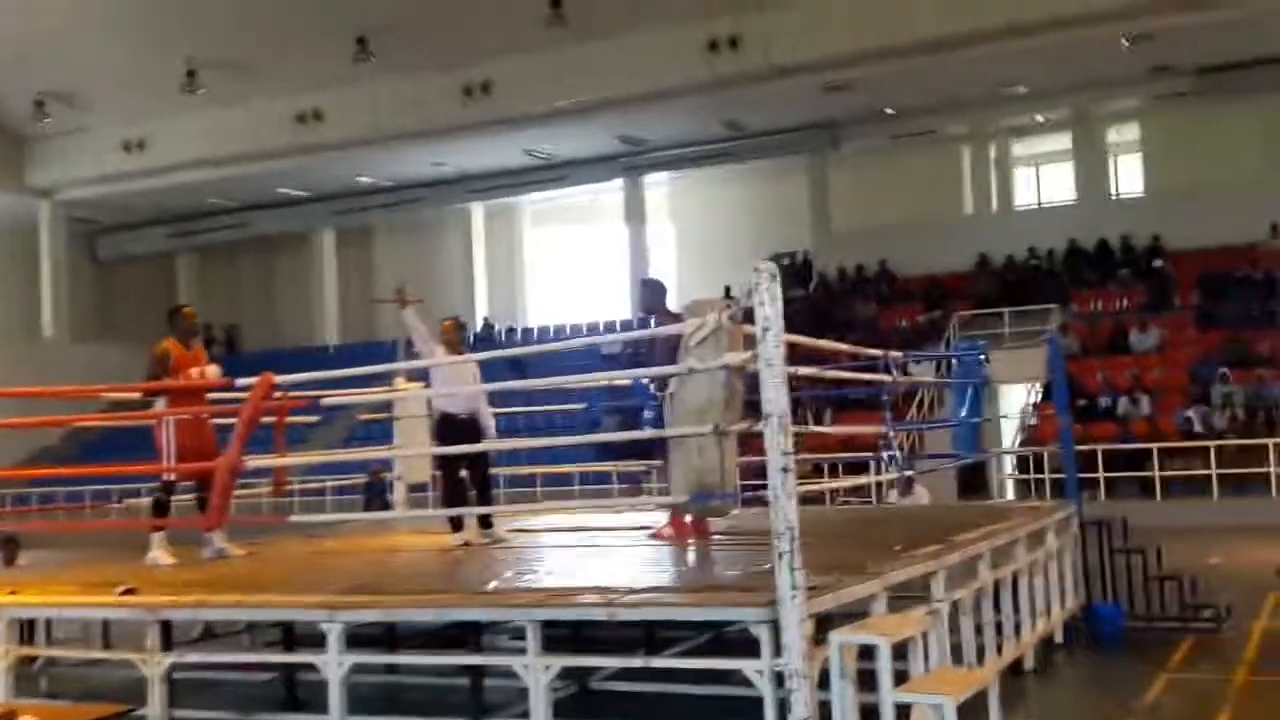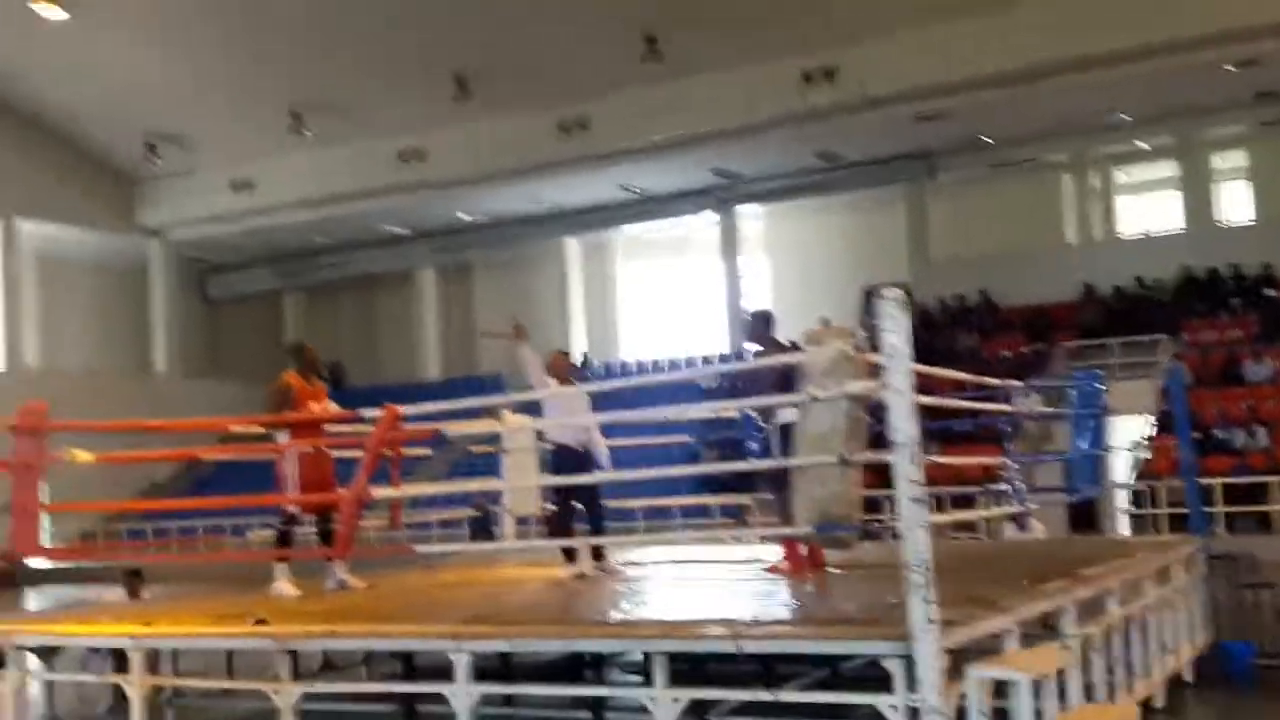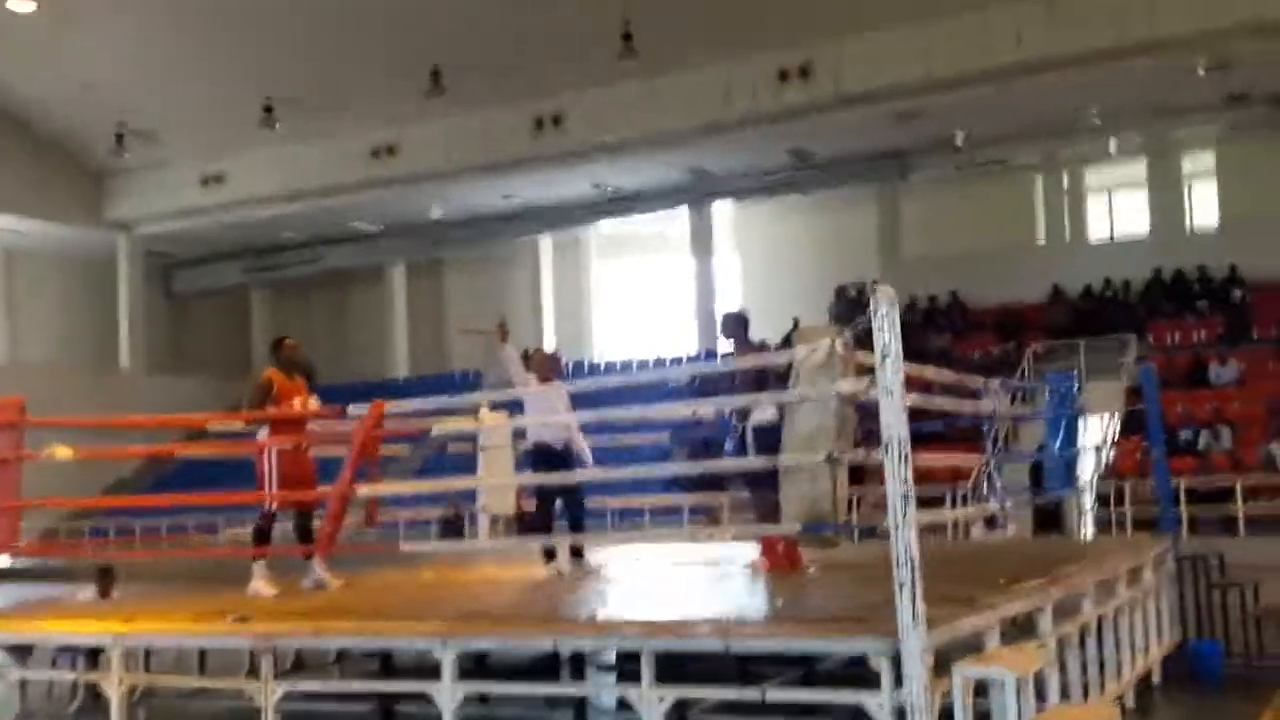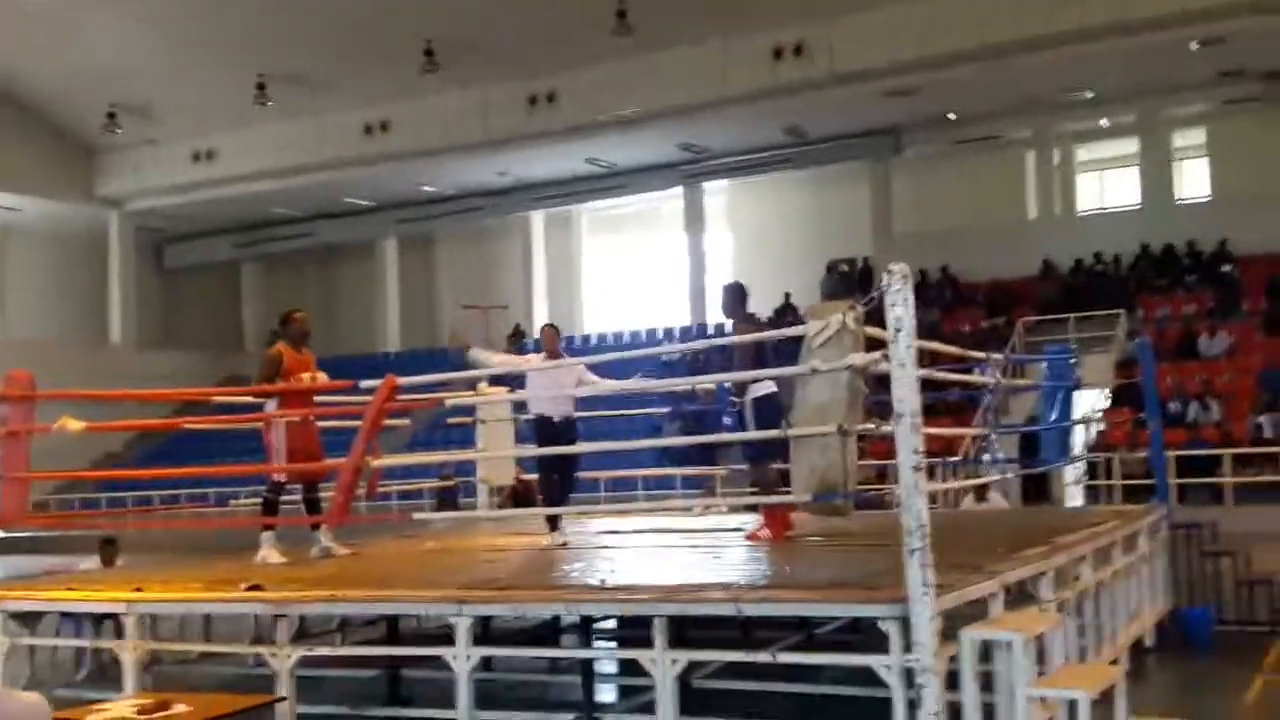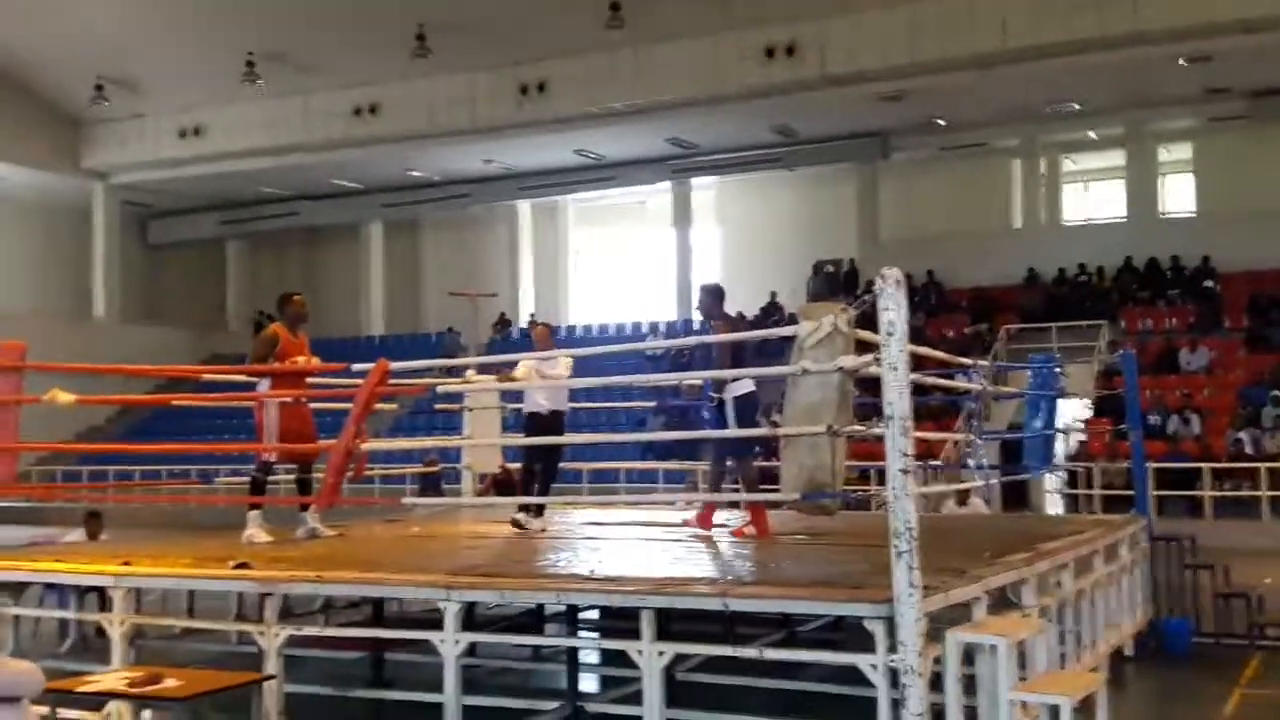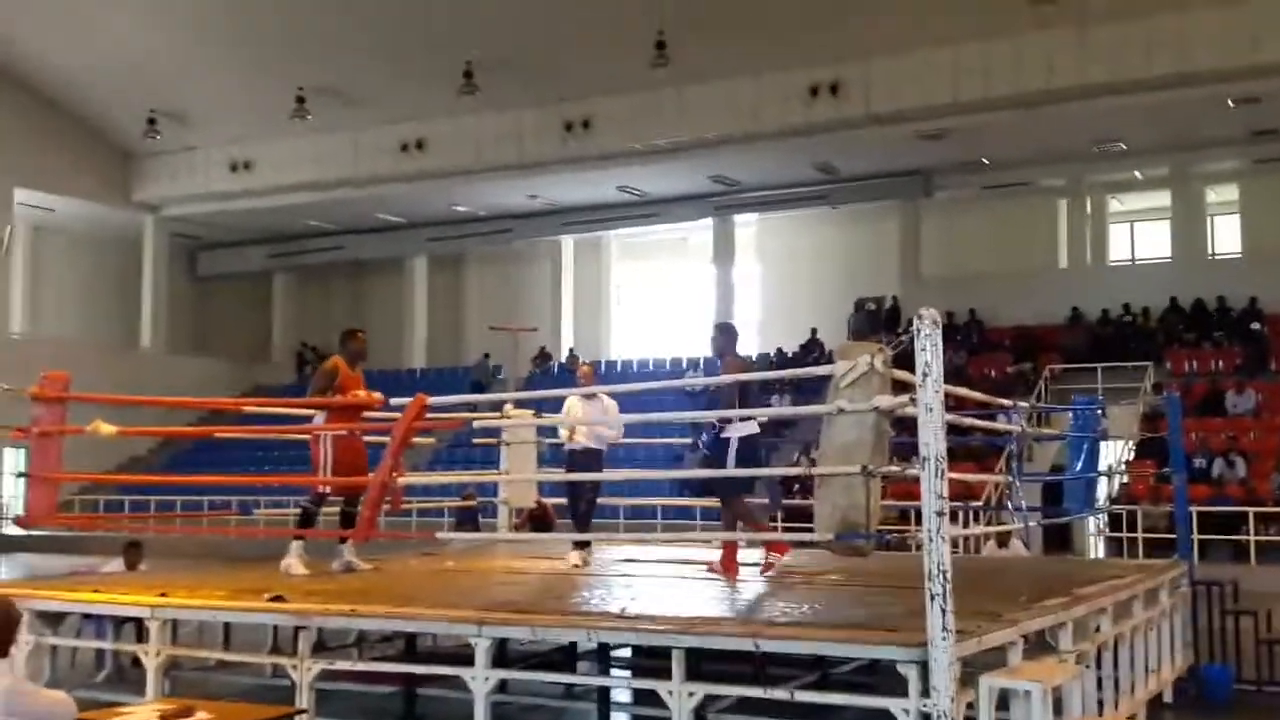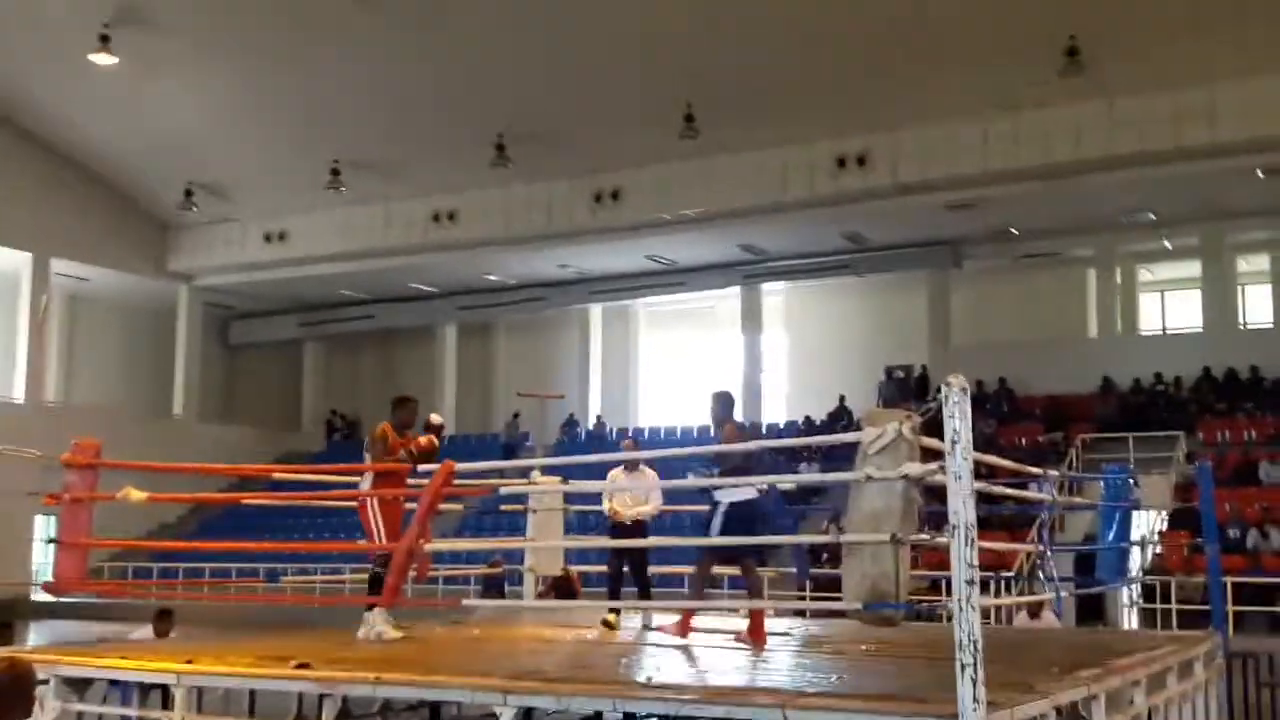
dt=0.4s
person 1, frame 1
left shoulder: (200, 350)
right shoulder: (164, 350)
left wrist: (211, 379)
right wrist: (179, 382)
left hip: (199, 417)
right hip: (173, 418)
left knee: (207, 477)
right knee: (169, 480)
left ankle: (215, 540)
right ankle: (157, 545)
person 1, frame 2
left shoulder: (320, 385)
right shoulder: (286, 384)
left wrist: (331, 414)
right wrist: (299, 416)
left hip: (319, 449)
right hip: (295, 450)
left knee: (326, 510)
right knee: (291, 512)
left ankle: (336, 571)
right ankle: (281, 576)
person 1, frame 3
left shoulder: (302, 381)
right shoulder: (268, 379)
right elbow: (250, 414)
left wrist: (312, 409)
right wrist: (280, 411)
left hip: (299, 446)
right hip: (275, 447)
left knee: (306, 507)
right knee: (270, 508)
left ankle: (315, 570)
right ankle: (259, 574)
person 1, frame 4
left shoulder: (309, 355)
right shoulder: (276, 354)
right elbow: (258, 388)
left wrist: (320, 383)
right wrist: (289, 385)
left hip: (306, 420)
right hip: (282, 421)
left knee: (312, 478)
right knee: (278, 479)
left ankle: (322, 539)
right ankle: (267, 544)
person 1, frame 5
left shoulder: (303, 337)
right shoulder: (272, 334)
right elbow: (252, 367)
left wrist: (312, 367)
right wrist: (284, 366)
left hip: (298, 401)
right hip: (274, 401)
left knee: (307, 458)
right knee: (268, 459)
left ankle: (309, 520)
right ankle: (254, 523)
person 1, frame 6
left shoulder: (358, 373)
right shoulder: (331, 367)
right elbow: (313, 399)
right wrist: (346, 399)
left hip: (352, 435)
right hip: (330, 435)
left knee: (353, 492)
right knee: (321, 492)
left ankle: (346, 553)
right ankle: (294, 554)
person 1, frame 7
left shoulder: (407, 437)
right shoulder: (380, 433)
left elbow: (425, 461)
right elbow: (379, 464)
left wrist: (432, 439)
right wrist: (409, 452)
left hip: (394, 501)
right hip: (375, 500)
left knee: (389, 558)
right knee: (385, 555)
left ankle: (370, 620)
right ankle: (379, 620)
person 2, frame 1
left shoulder: (663, 324)
right shoulder: (674, 321)
left elbow: (663, 360)
left wrist: (657, 391)
left hip: (669, 393)
right hip: (668, 392)
left knee: (670, 453)
right knee: (668, 452)
left ankle: (678, 521)
right ankle: (697, 521)
person 2, frame 2
left shoulder: (768, 355)
right shoulder: (786, 351)
left elbow: (766, 388)
left wrist: (763, 417)
left hip: (780, 418)
right hip: (792, 417)
left knee: (781, 484)
right knee: (786, 483)
person 2, frame 3
left shoulder: (743, 353)
right shoulder: (759, 350)
left elbow: (743, 390)
left wrist: (737, 422)
left hip: (754, 422)
right hip: (768, 418)
left knee: (760, 486)
right knee: (770, 484)
person 2, frame 4
left shoulder: (741, 326)
right shoulder: (754, 323)
left elbow: (744, 367)
left wrist: (736, 399)
left hip: (754, 395)
right hip: (766, 393)
left knee: (759, 462)
right knee: (763, 461)
left ankle: (773, 524)
right ankle: (780, 519)
person 2, frame 5
left shoulder: (720, 326)
right shoulder: (729, 323)
left elbow: (722, 367)
left wrist: (714, 399)
left hip: (734, 396)
right hip: (739, 394)
left knee: (742, 458)
right knee: (719, 456)
left ankle: (758, 522)
right ankle: (705, 516)
person 2, frame 6
left shoulder: (731, 363)
right shoulder: (737, 363)
left elbow: (730, 403)
left wrist: (714, 429)
right wrist: (717, 429)
left hip: (736, 437)
right hip: (737, 436)
left knee: (731, 498)
right knee: (727, 497)
left ankle: (775, 546)
right ankle: (727, 562)
person 2, frame 7
left shoulder: (729, 429)
right shoulder: (737, 429)
left elbow: (735, 464)
left hip: (732, 501)
right hip: (747, 500)
left knee: (705, 560)
right knee: (748, 563)
left ankle: (685, 623)
right ankle: (756, 631)
person 3, frame 1
left shoulder: (471, 364)
right shoulder: (434, 355)
left elbow: (481, 400)
right elbow: (419, 334)
left wrist: (490, 430)
right wrist: (405, 307)
left hip: (470, 423)
right hip: (447, 424)
left knee: (481, 474)
right knee: (450, 477)
left ankle: (486, 526)
right ankle: (458, 530)
person 3, frame 2
left shoulder: (582, 394)
right shoulder: (547, 388)
left elbow: (592, 429)
right elbow: (532, 368)
left wrist: (604, 460)
right wrist: (521, 343)
left hip: (583, 454)
right hip: (562, 455)
left knee: (595, 506)
right knee: (563, 510)
left ankle: (599, 558)
right ankle: (571, 561)
person 3, frame 3
left shoulder: (562, 392)
right shoulder: (528, 386)
left elbow: (573, 428)
right elbow: (513, 364)
left wrist: (586, 458)
right wrist: (504, 341)
left hip: (563, 453)
right hip: (541, 453)
left knee: (576, 504)
right knee: (545, 508)
left ankle: (577, 557)
right ankle: (551, 560)
person 3, frame 4
left shoulder: (574, 367)
right shoulder: (529, 363)
left elbow: (596, 383)
right elbow: (498, 361)
right wrist: (469, 348)
left hip: (567, 424)
right hip: (544, 424)
left knee: (567, 476)
right knee: (548, 476)
left ankle: (554, 521)
right ankle: (553, 529)
person 3, frame 5
left shoulder: (564, 361)
right shoulder: (527, 362)
left elbow: (560, 377)
right elbow: (518, 376)
left wrist: (543, 373)
right wrist: (509, 378)
left hip: (554, 417)
right hip: (533, 416)
left knee: (548, 468)
right knee: (529, 465)
left ankle: (537, 514)
right ankle: (523, 512)
person 3, frame 6
left shoulder: (608, 404)
right shoulder: (570, 402)
left elbow: (617, 433)
right elbow: (562, 428)
left wrist: (596, 430)
right wrist: (567, 434)
left hip: (594, 455)
right hip: (573, 456)
left knee: (586, 499)
right knee: (574, 501)
left ankle: (579, 547)
right ankle: (582, 546)
person 3, frame 7
left shoulder: (650, 476)
right shoulder: (614, 475)
left elbow: (656, 504)
right elbow: (606, 499)
left wrist: (636, 512)
right wrist: (610, 510)
left hip: (639, 527)
right hip: (618, 527)
left knee: (640, 571)
right knee: (614, 569)
right ankle: (613, 612)
